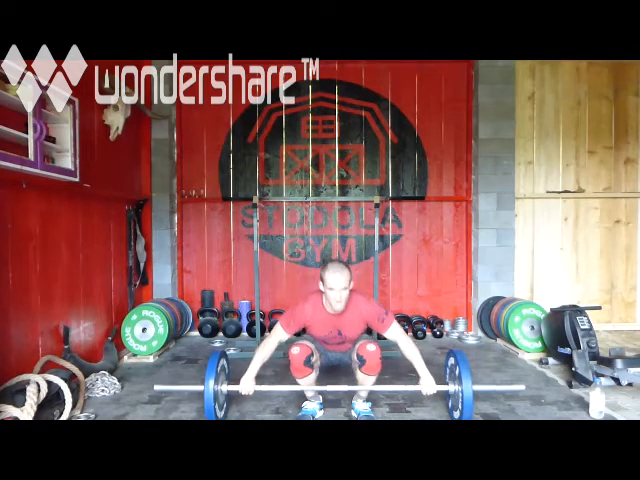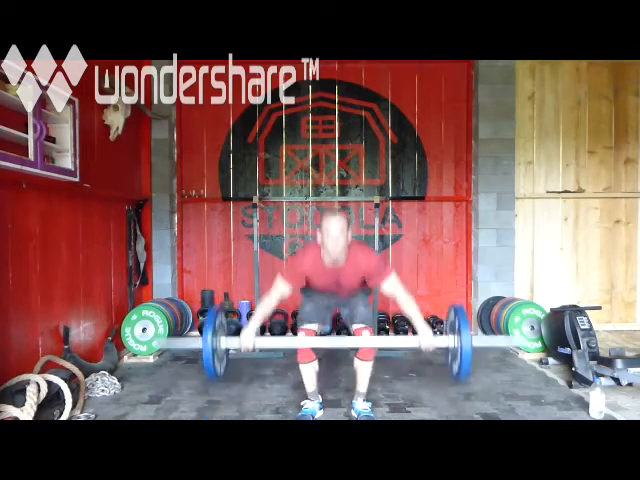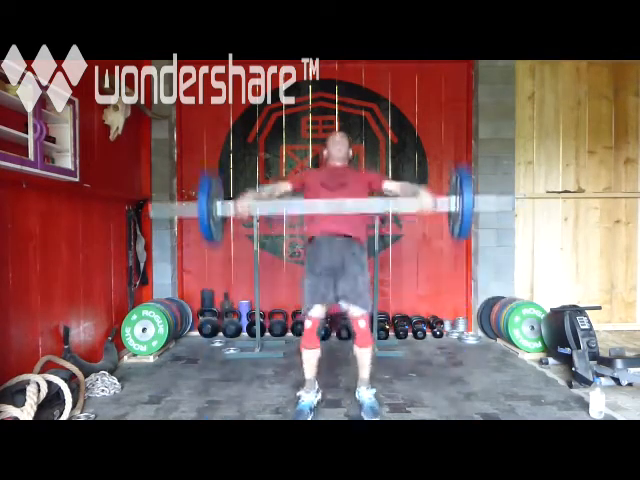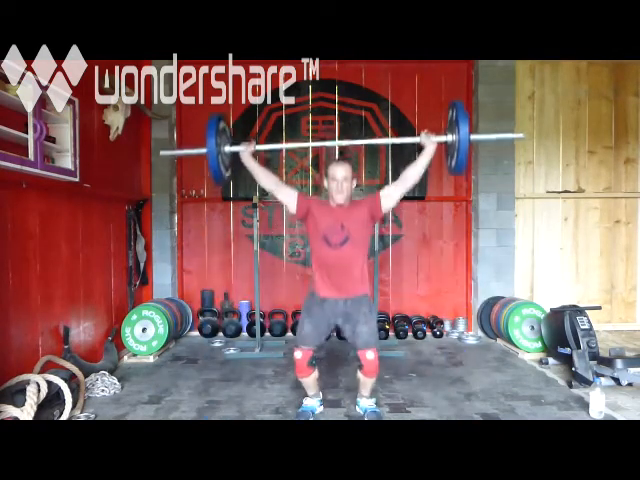
dt=0.4s
person 1, frame 1
left shoulder: (365, 307)
right shoulder: (306, 308)
left elbow: (401, 337)
right elbow: (273, 338)
left wrist: (424, 375)
right wrist: (250, 375)
left hip: (352, 347)
right hip: (320, 348)
left knee: (372, 352)
right knee: (297, 353)
left ankle: (360, 402)
right ankle: (312, 402)
person 1, frame 2
left shoulder: (364, 258)
right shoulder: (306, 259)
left elbow: (398, 290)
right elbow: (275, 293)
left wrist: (422, 328)
right wrist: (251, 328)
left hip: (355, 294)
right hip: (317, 295)
left knee: (365, 338)
right knee: (305, 338)
left ankle: (360, 402)
right ankle: (312, 403)
person 1, frame 3
left shoulder: (364, 176)
right shoulder: (310, 176)
left elbow: (396, 187)
right elbow: (278, 188)
left wrist: (421, 192)
right wrist: (251, 196)
left hip: (351, 250)
right hip: (319, 250)
left knee: (360, 321)
right knee: (312, 321)
left ankle: (365, 391)
right ankle: (310, 392)
person 1, frame 4
left shoulder: (367, 209)
right shoulder: (311, 209)
left elbow: (404, 183)
right elbow: (274, 185)
left wrist: (428, 150)
right wrist: (246, 157)
left hip: (357, 299)
right hip: (320, 298)
left knee: (369, 359)
right knee: (302, 356)
left ankle: (365, 400)
right ankle: (313, 399)
